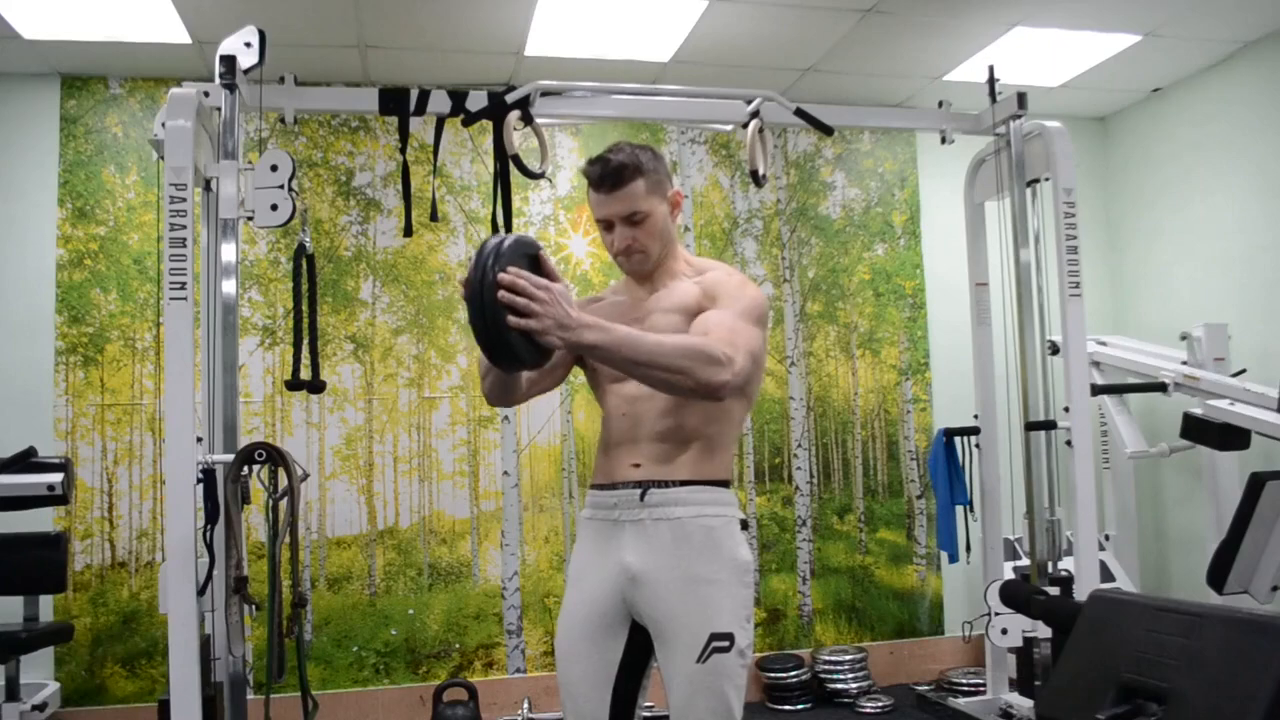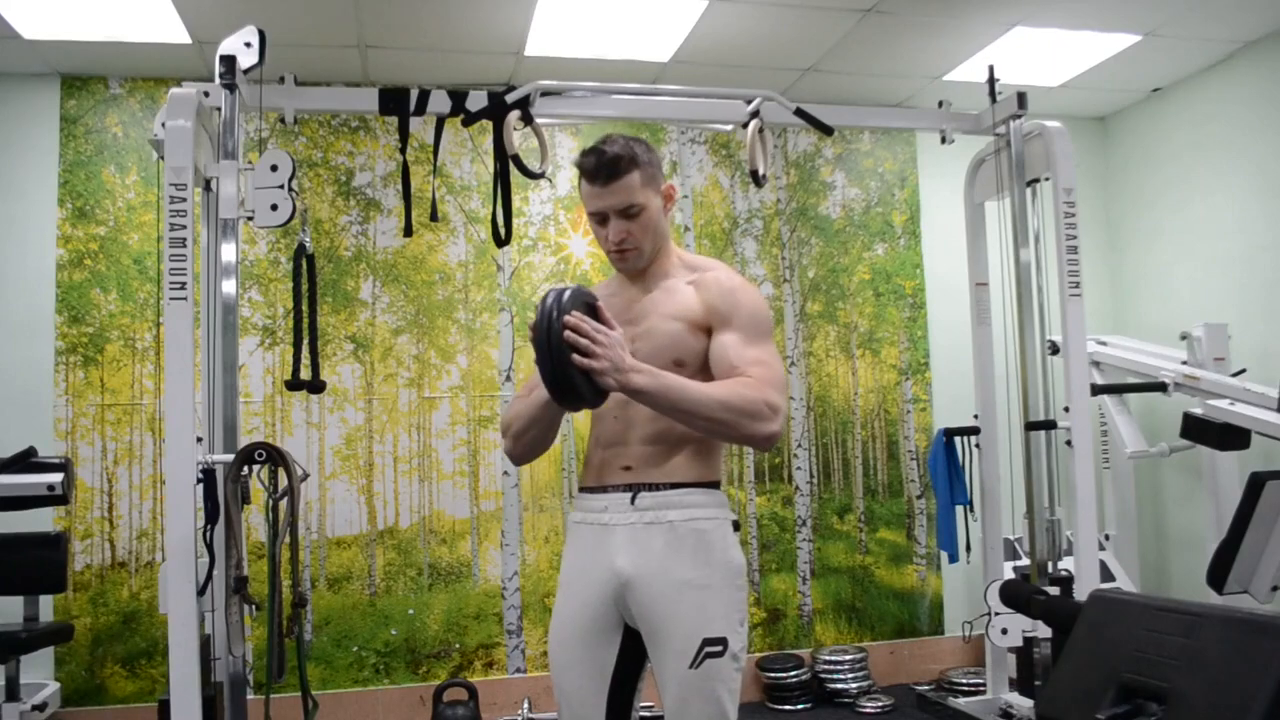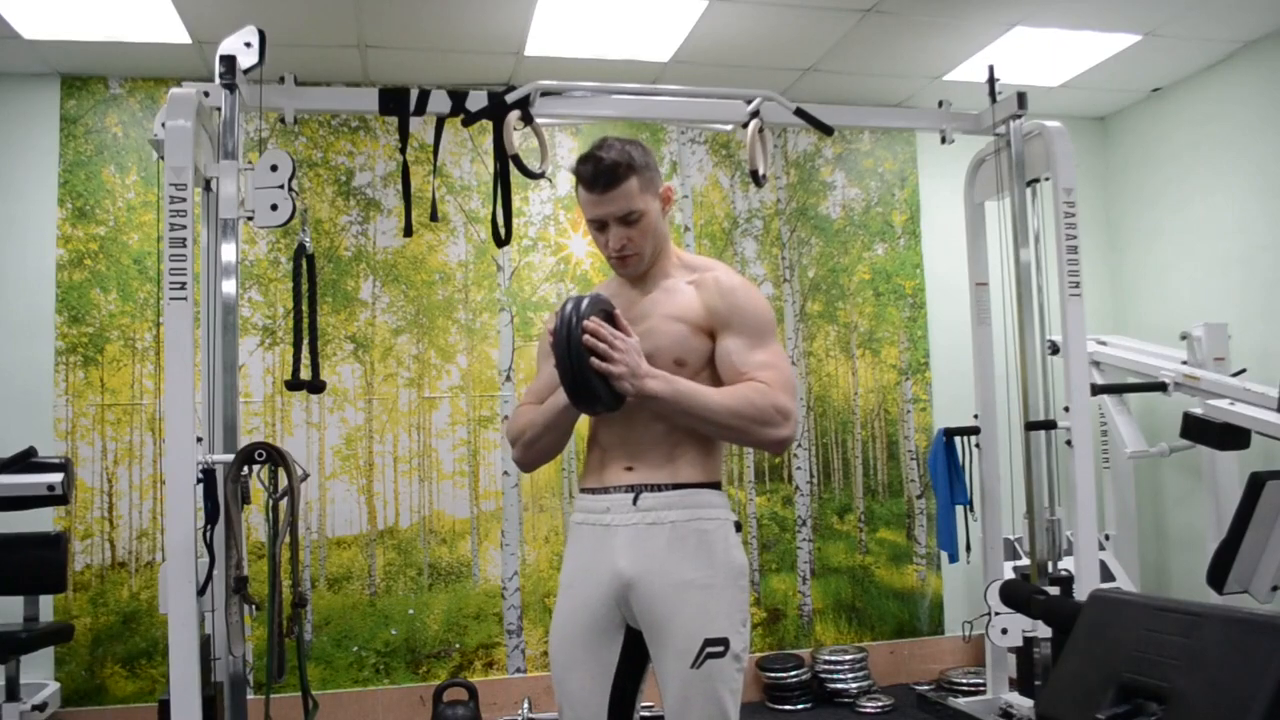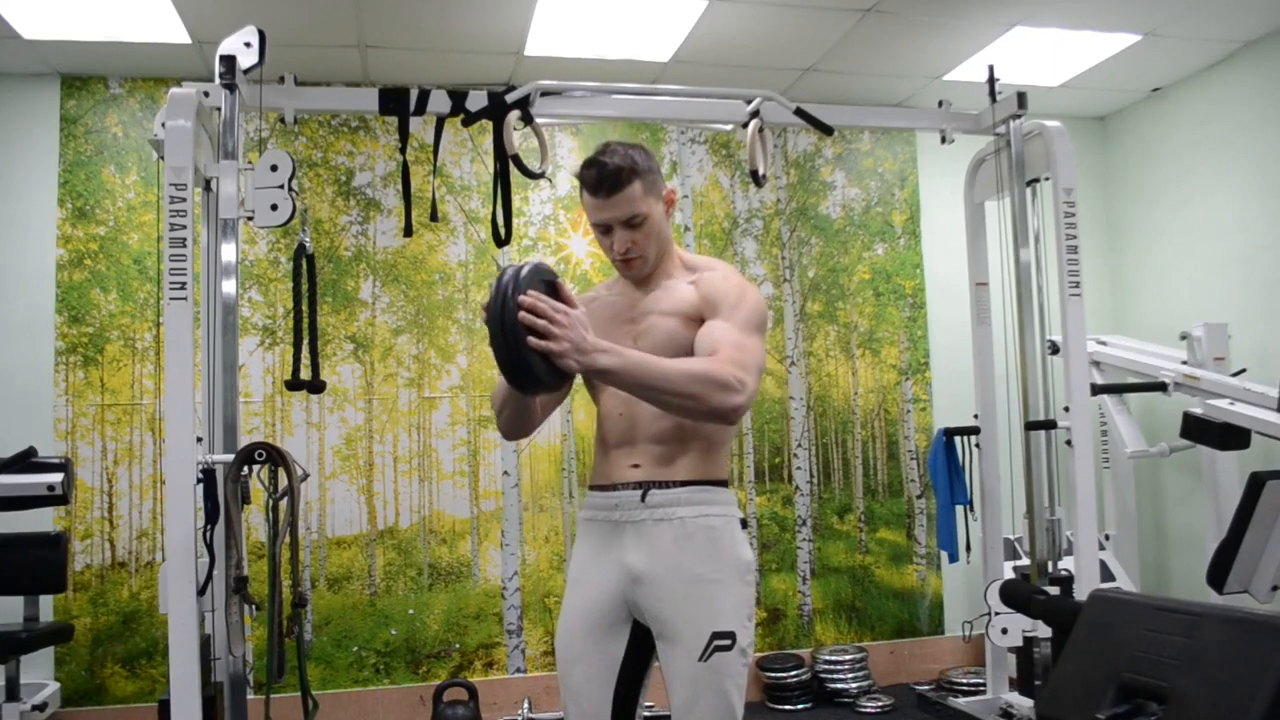
dt=0.5s
person 1, frame 1
left shoulder: (729, 291)
right shoulder: (593, 311)
left elbow: (715, 373)
right elbow: (504, 390)
left wrist: (579, 329)
right wrist: (505, 329)
left hip: (693, 530)
right hip: (601, 532)
person 1, frame 2
left shoulder: (721, 292)
right shoulder: (579, 313)
left elbow: (765, 417)
right elbow: (518, 444)
left wrist: (632, 375)
left hip: (686, 532)
right hip: (591, 535)
person 1, frame 3
left shoulder: (722, 292)
right shoulder: (577, 318)
left elbow: (777, 420)
right elbow: (524, 448)
left wrist: (646, 379)
left hip: (689, 532)
right hip: (593, 537)
person 1, frame 4
left shoulder: (723, 290)
right shoulder: (583, 310)
left elbow: (728, 392)
right elbow: (517, 421)
left wrist: (594, 354)
left hip: (693, 528)
right hip: (601, 532)
